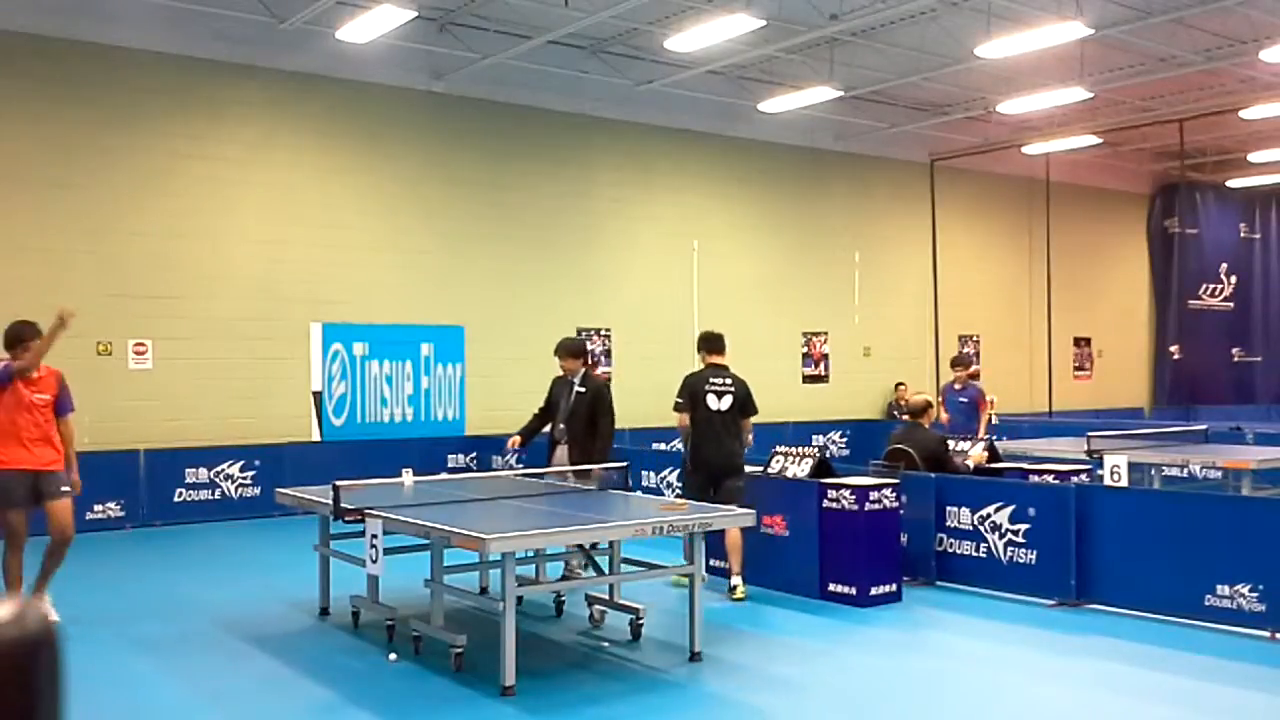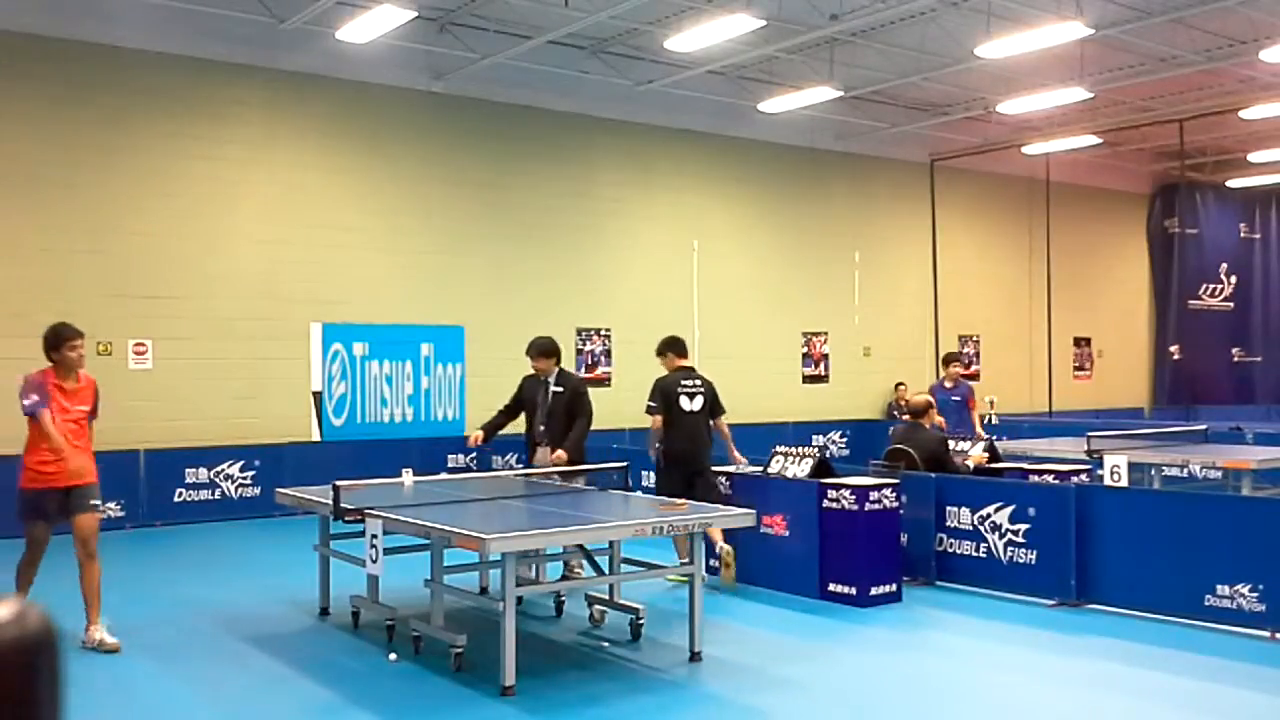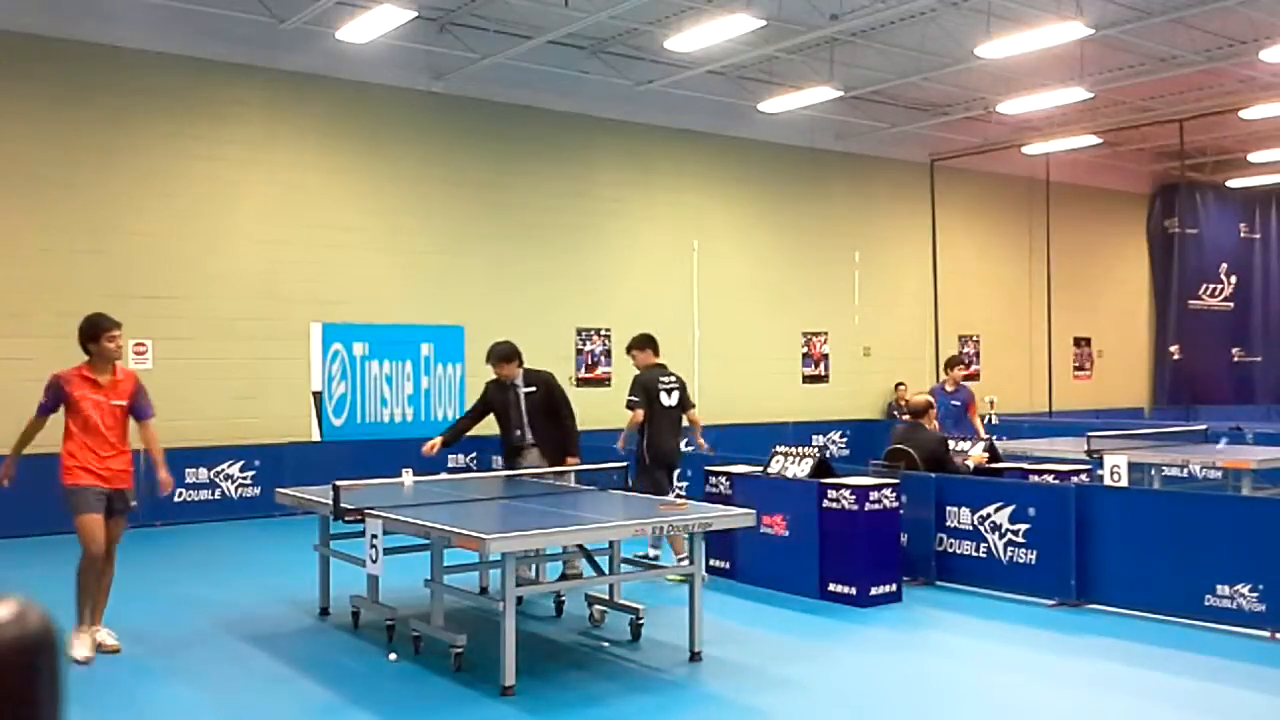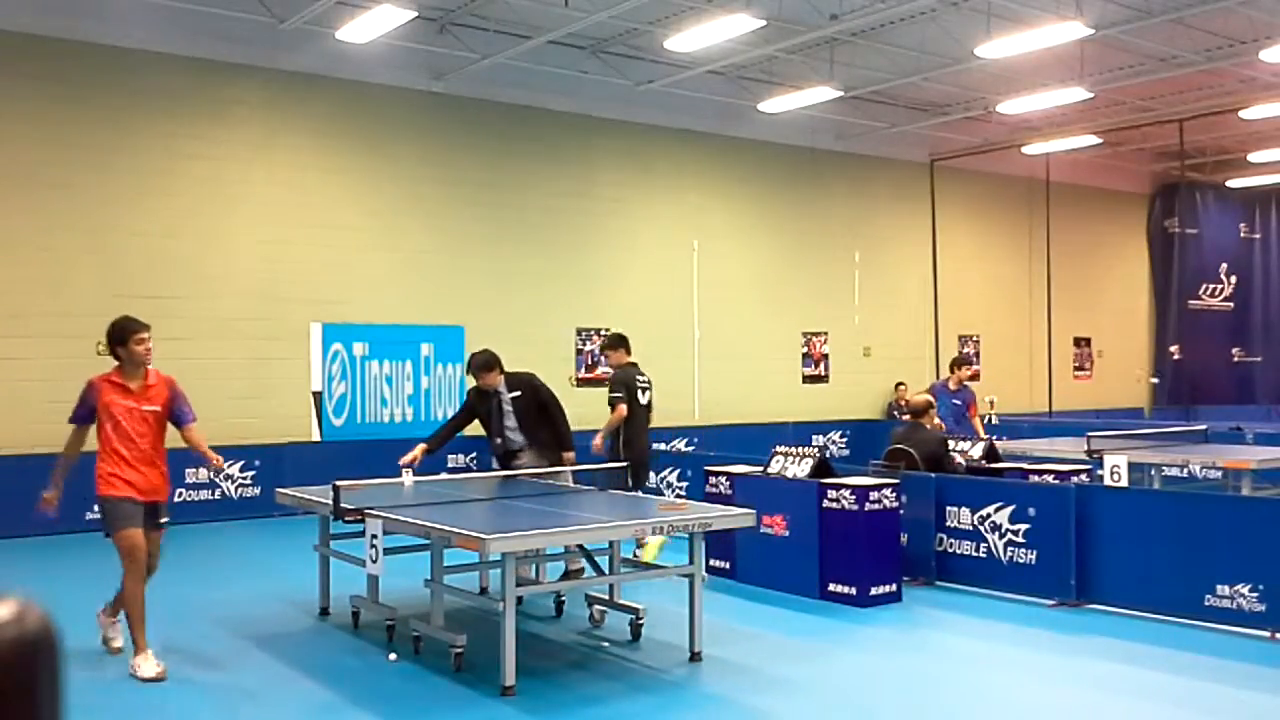
dt=0.3s
person 1, frame 1
left shoulder: (56, 378)
left elbow: (65, 425)
right elbow: (28, 365)
left wrist: (73, 467)
right wrist: (56, 328)
left hip: (52, 467)
left knee: (64, 532)
left ankle: (40, 591)
person 1, frame 2
left shoulder: (90, 385)
right shoulder: (36, 384)
right elbow: (45, 424)
right wrist: (68, 458)
left hip: (83, 479)
right hip: (41, 481)
left knee: (89, 549)
right knee: (34, 550)
left ankle: (94, 629)
person 1, frame 3
left shoulder: (131, 381)
right shoulder: (65, 381)
left elbow: (147, 426)
right elbow: (38, 421)
left wrist: (160, 467)
left hip: (120, 479)
right hip: (83, 478)
left knee: (107, 554)
right knee: (93, 550)
left ankle: (94, 626)
right ankle: (82, 627)
person 1, frame 4
left shoulder: (166, 386)
right shoulder: (97, 388)
left elbow: (188, 428)
right elbow: (78, 437)
left wrist: (207, 453)
right wrist: (56, 485)
left hip: (155, 489)
right hip: (117, 489)
left knee: (147, 566)
right knee: (135, 564)
left ankle: (109, 614)
right ankle: (141, 653)
person 2, frame 1
left shoulder: (692, 381)
right shoulder: (739, 383)
left elbow: (683, 422)
right elbow: (747, 425)
left wrist: (687, 442)
right wrist: (745, 438)
left hip: (700, 459)
right hip: (731, 461)
right ankle: (736, 581)
person 2, frame 2
left shoulder: (663, 384)
right shoulder: (706, 384)
left elbow: (657, 424)
right elbow: (720, 423)
left wrist: (653, 447)
right wrist: (732, 451)
left hip: (673, 458)
right hip: (700, 459)
left ankle: (686, 565)
right ankle: (722, 547)
person 2, frame 3
left shoulder: (643, 380)
right shoulder: (677, 380)
left elbow: (639, 417)
right elbow: (693, 416)
left wrist: (623, 437)
right wrist: (698, 438)
left hip: (652, 451)
right hip: (672, 451)
left ankle: (684, 560)
right ankle: (654, 550)
person 2, frame 4
left shoulder: (619, 377)
right shoulder: (644, 378)
left elbow: (621, 412)
left wrist: (602, 436)
left hip: (625, 449)
right hip: (642, 448)
left ankle: (647, 540)
right ankle: (641, 549)
person 3, frame 1
left shoulder: (597, 386)
right shoulder: (558, 383)
left elbow: (605, 425)
right elbow: (544, 415)
left wrist: (599, 461)
right wrist: (522, 435)
left hip: (582, 457)
right hip: (557, 454)
left ankle: (575, 568)
person 3, frame 2
left shoulder: (573, 384)
right shoulder: (528, 383)
left elbow: (583, 420)
right elbow: (509, 411)
left wrist: (567, 449)
right wrist: (485, 430)
left hip: (563, 457)
right hip: (536, 456)
left ankle: (574, 570)
person 3, frame 3
left shoulder: (543, 381)
right shoulder: (493, 389)
left elbow: (566, 416)
right elbow: (472, 417)
left wrist: (572, 452)
right wrist: (443, 438)
left hip: (551, 455)
right hip: (519, 460)
left ankle: (573, 569)
right ankle: (524, 573)
person 3, frame 4
left shoulder: (526, 382)
right shoulder: (477, 396)
left elbow: (555, 411)
right elbow: (455, 424)
left wrist: (567, 447)
right wrist: (424, 446)
left hip: (546, 455)
right hip: (514, 461)
left ankle: (574, 565)
right ankle: (523, 572)
